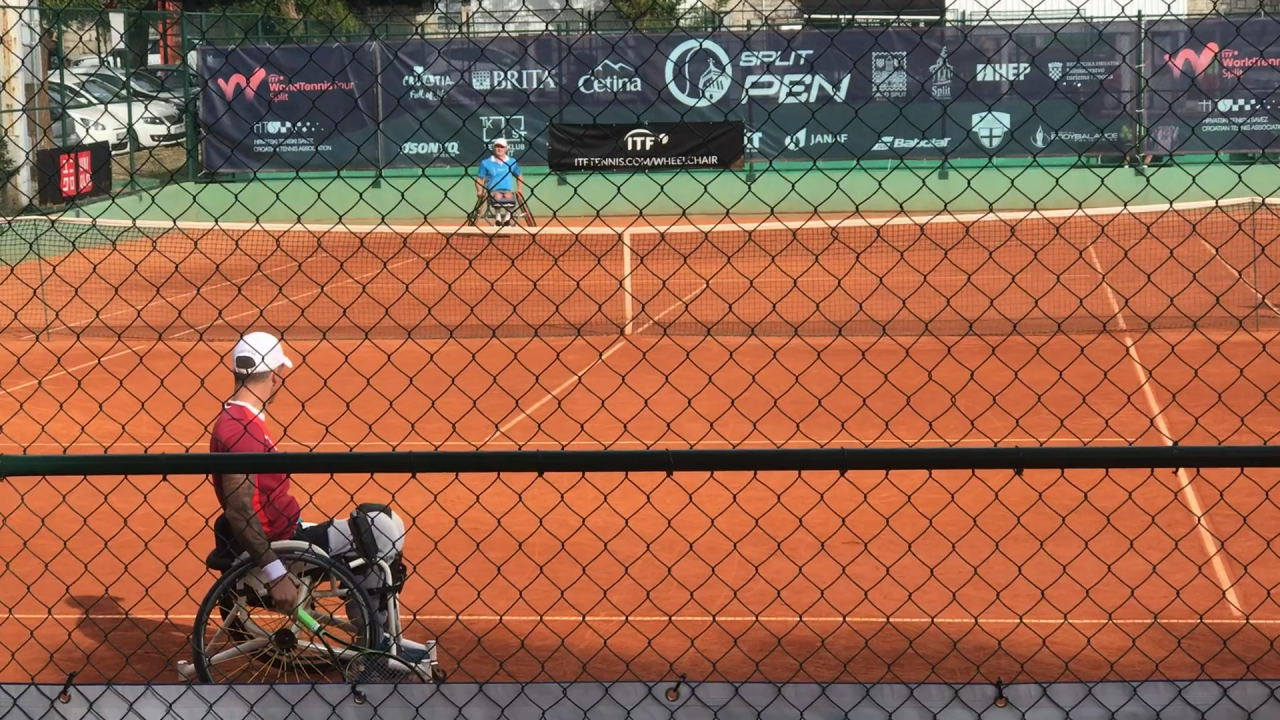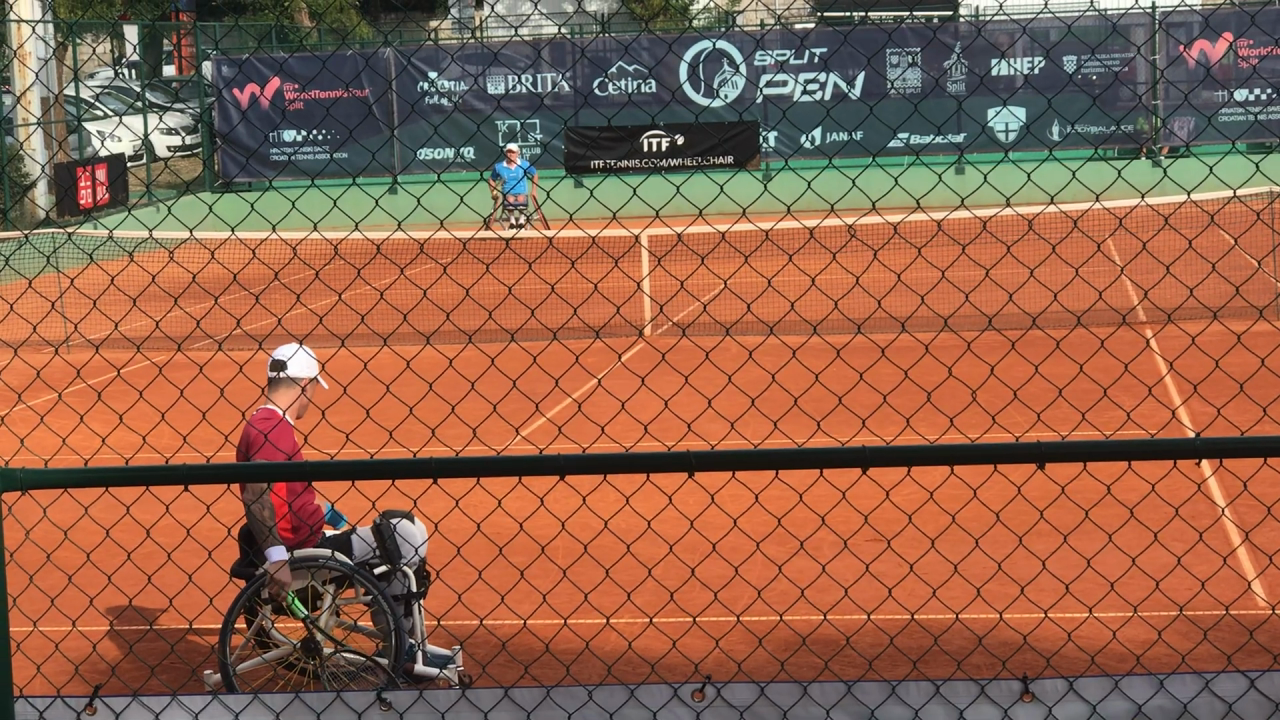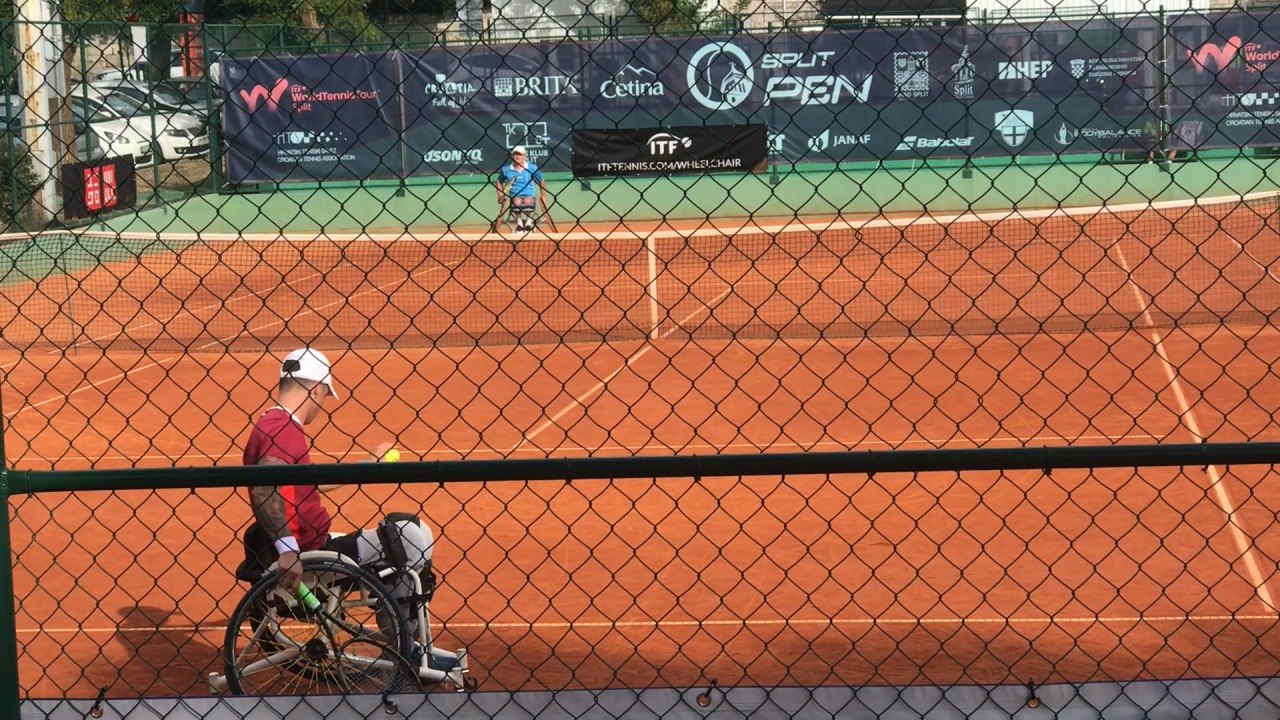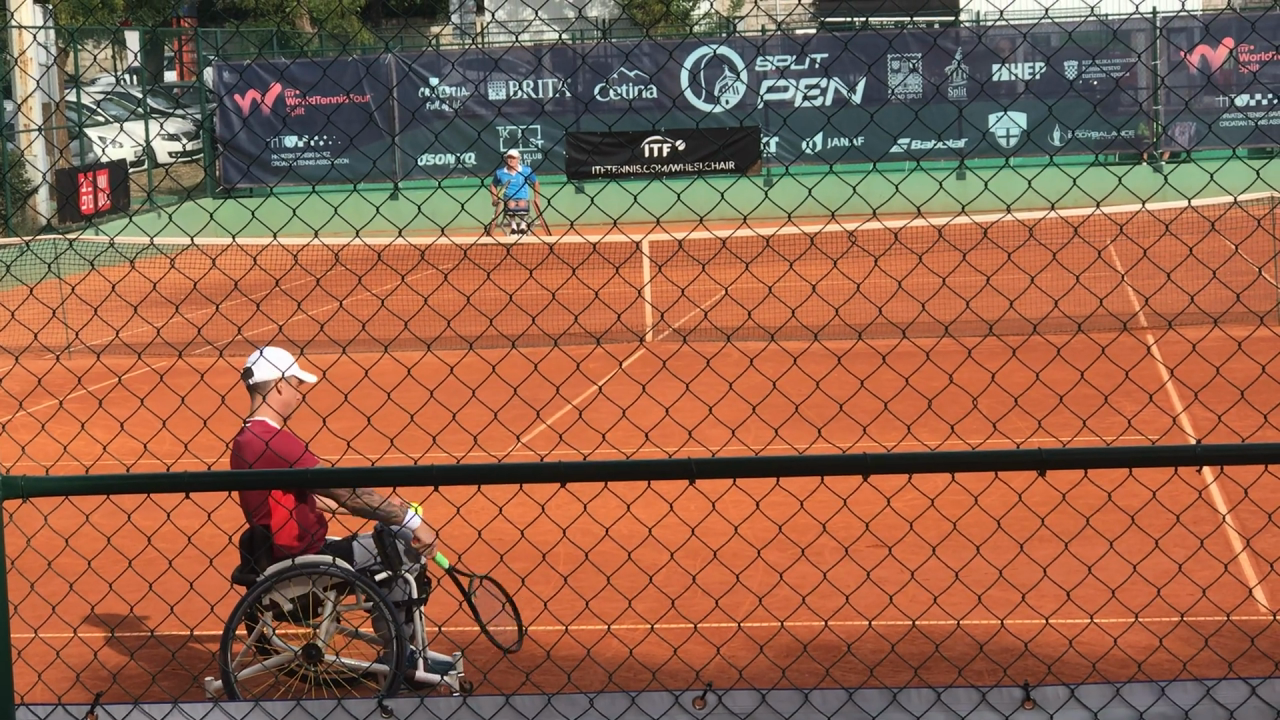
dt=1s
person 1, frame 1
left shoulder: (242, 419)
right shoulder: (241, 428)
right elbow: (238, 511)
right wrist: (276, 573)
left hip: (282, 534)
right hip: (277, 544)
left knee: (377, 522)
right knee: (384, 528)
person 1, frame 2
left shoulder: (266, 422)
right shoulder: (273, 426)
right elbow: (255, 495)
left wrist: (341, 521)
right wrist: (277, 556)
left hip: (302, 544)
right hip: (300, 551)
right knee: (407, 532)
person 1, frame 3
left shoulder: (276, 424)
right shoulder: (281, 427)
left elbow: (315, 481)
right elbow: (264, 490)
right wrist: (288, 547)
left hip: (307, 548)
right hip: (307, 554)
right knee: (413, 534)
person 1, frame 4
left shoulder: (249, 438)
right shoulder: (272, 440)
left elbow: (314, 498)
right elbow: (344, 491)
left wrist: (383, 509)
right wrist: (408, 518)
left hip: (296, 554)
left knee: (397, 538)
right knee: (408, 540)
